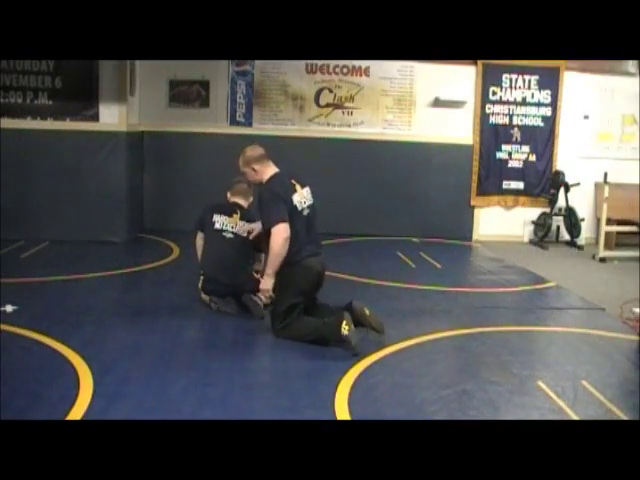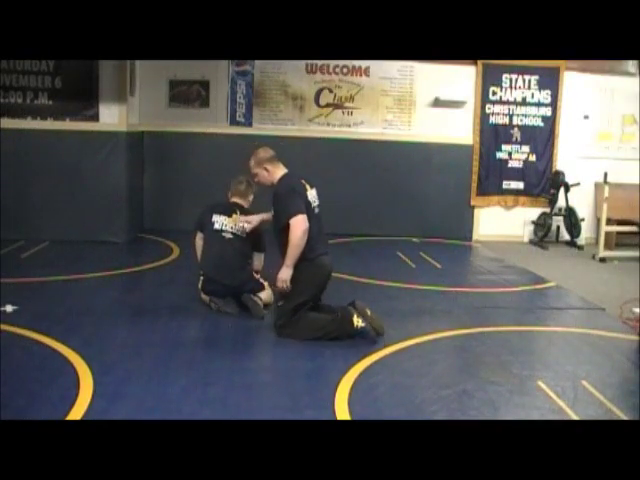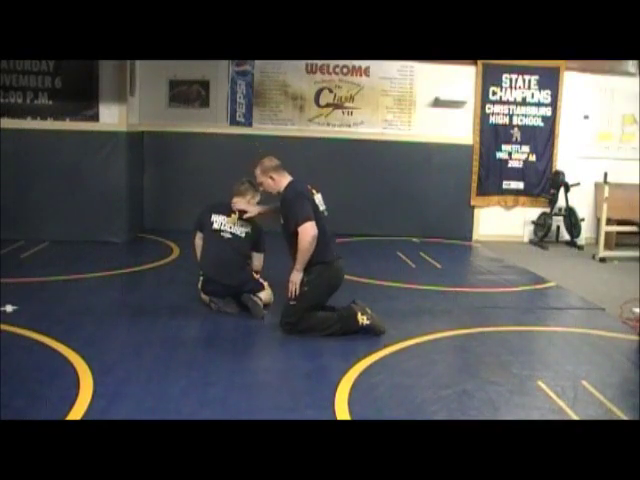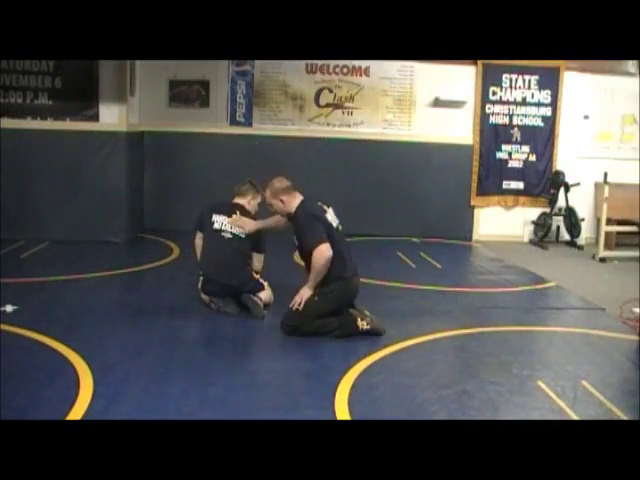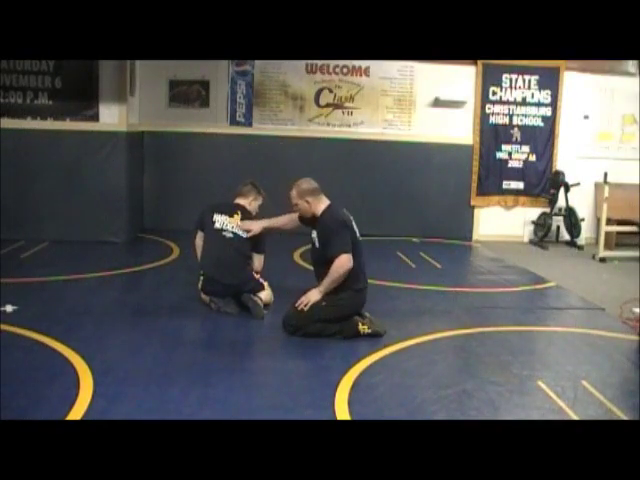
dt=0.3s
person 1, frame 1
left shoulder: (269, 192)
right shoulder: (294, 181)
left elbow: (282, 235)
left wrist: (268, 276)
right wrist: (264, 224)
left hip: (296, 268)
right hip: (315, 261)
left knee: (283, 325)
right knee: (306, 307)
left ankle: (336, 328)
right ankle: (350, 313)
person 1, frame 2
left shoulder: (284, 188)
right shoulder: (297, 182)
left elbow: (300, 226)
left wrist: (287, 267)
right wrist: (262, 217)
left hip: (307, 265)
right hip: (320, 261)
left knee: (286, 323)
right knee: (307, 309)
left ankle: (347, 322)
right ankle: (352, 312)
person 1, frame 3
left shoulder: (292, 195)
right shoulder: (299, 189)
left elbow: (309, 233)
left wrist: (297, 270)
right wrist: (261, 209)
left hip: (321, 270)
right hip: (328, 266)
left knee: (290, 321)
right knee: (306, 310)
left ankle: (353, 318)
right ankle: (354, 313)
person 1, frame 4
left shoulder: (305, 217)
right shoulder: (308, 207)
left elbow: (324, 254)
right elbow: (286, 219)
left wrist: (309, 287)
right wrist: (257, 224)
left hip: (338, 285)
right hip: (343, 280)
left knee: (291, 323)
right knee: (302, 313)
left ankle: (352, 323)
right ankle: (351, 315)
person 1, frame 5
left shoulder: (332, 222)
right shoulder: (326, 213)
left elbow: (345, 263)
right elbow: (294, 219)
left wrist: (319, 291)
right wrist: (263, 223)
left hip: (347, 295)
right hip: (343, 290)
left knee: (292, 322)
right knee: (297, 309)
left ankle: (354, 326)
right ankle: (351, 316)
person 2, frame 1
left shoulder: (210, 211)
right shoulder: (254, 223)
left elbow: (200, 240)
left hip: (212, 280)
right hip: (242, 282)
left knee: (204, 293)
left ankle: (218, 300)
right ankle: (255, 300)
person 2, frame 2
left shoulder: (210, 211)
left elbow: (199, 240)
right elbow: (258, 265)
left hip: (212, 281)
right hip: (242, 282)
left knee: (205, 293)
right knee: (267, 294)
left ankle: (218, 300)
right ankle: (255, 299)
person 2, frame 3
left shoulder: (209, 211)
right shoulder: (254, 225)
left elbow: (199, 240)
right elbow: (257, 266)
left hip: (211, 281)
right hip: (241, 282)
left knee: (204, 293)
right knee: (267, 294)
left ankle: (217, 301)
right ankle: (254, 300)
person 2, frame 4
left shoulder: (209, 211)
left elbow: (199, 240)
right elbow: (257, 266)
left hip: (211, 281)
right hip: (241, 282)
left knee: (204, 293)
right knee: (267, 294)
left ankle: (217, 300)
right ankle: (255, 299)
person 2, frame 5
left shoulder: (211, 211)
left elbow: (199, 240)
right elbow: (257, 266)
left hip: (211, 280)
right hip: (241, 281)
left knee: (204, 292)
right knee: (267, 294)
left ankle: (217, 300)
right ankle: (255, 299)
